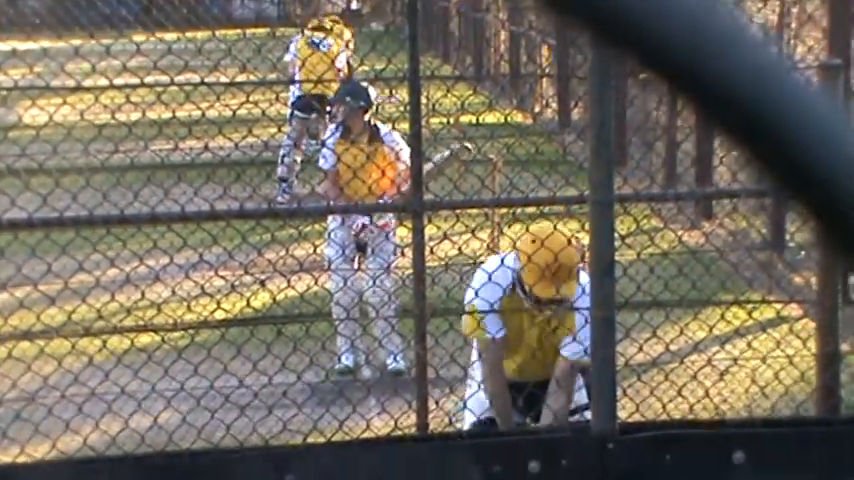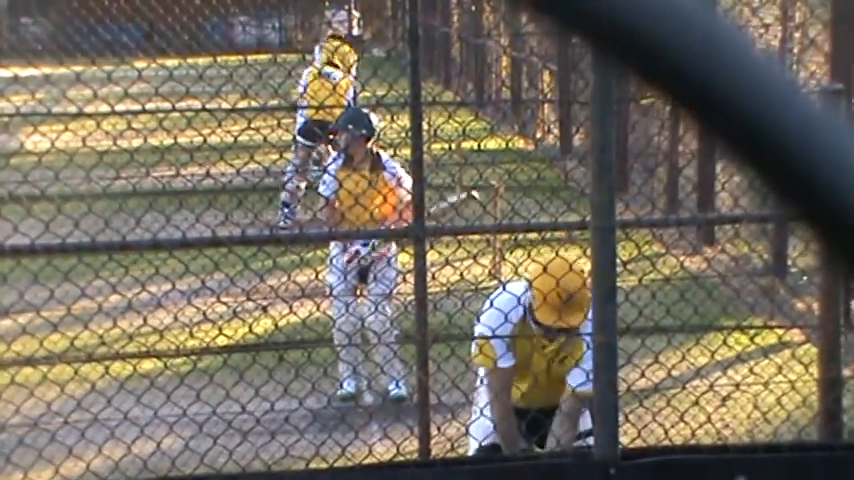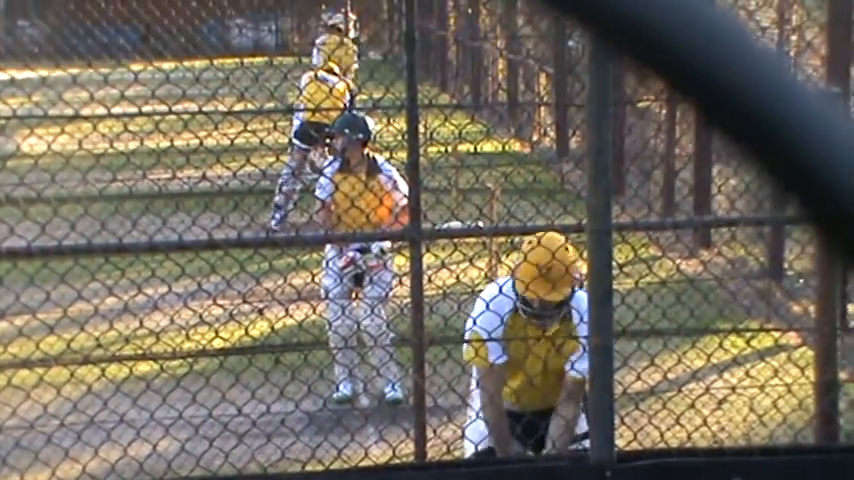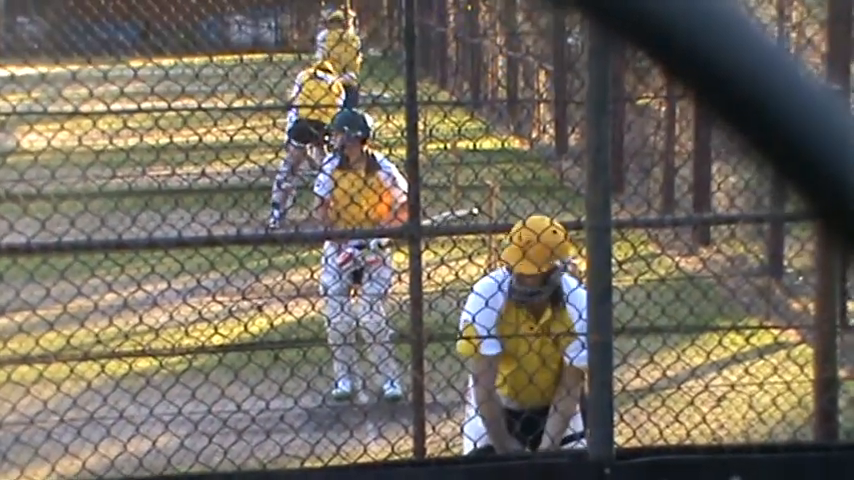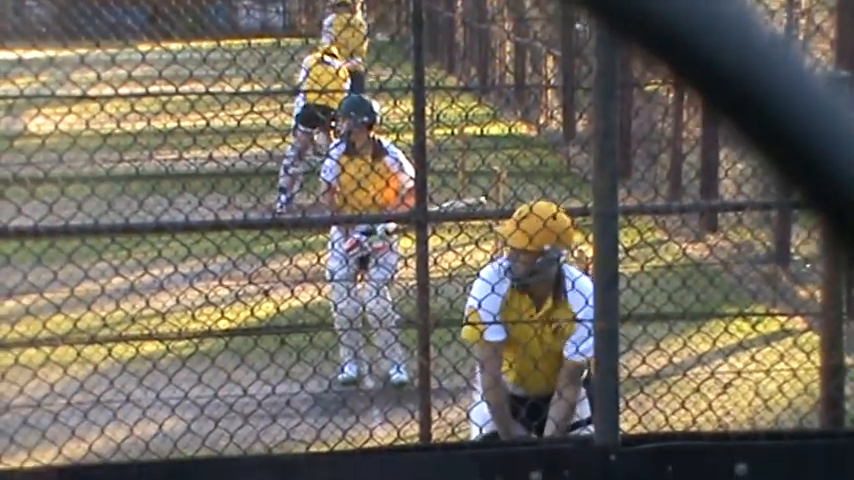
dt=0.2s
person 1, frame 1
left shoulder: (387, 138)
right shoulder: (333, 137)
left elbow: (406, 172)
right elbow: (328, 182)
left wrist: (387, 200)
right wrist: (351, 216)
left hip: (379, 218)
right hip: (343, 217)
left knee: (379, 287)
right knee: (342, 286)
left ankle: (394, 353)
right ankle: (348, 352)
person 1, frame 2
left shoulder: (387, 167)
right shoulder: (335, 166)
left elbow: (407, 204)
right elbow: (327, 209)
left wrist: (388, 232)
right wrist: (349, 245)
left hip: (379, 246)
right hip: (344, 245)
left knee: (378, 315)
right knee: (343, 315)
left ankle: (396, 379)
right ankle: (350, 378)
person 1, frame 3
left shoulder: (383, 171)
right shoulder: (332, 170)
left elbow: (403, 210)
right elbow: (323, 212)
left wrist: (383, 240)
right wrist: (343, 249)
left hip: (375, 250)
right hip: (340, 249)
left knee: (372, 318)
right knee: (338, 318)
left ankle: (392, 381)
right ankle: (345, 380)
person 1, frame 4
left shoulder: (382, 168)
right shoulder: (331, 167)
left elbow: (402, 207)
right elbow: (322, 209)
right wrist: (341, 246)
left hip: (373, 247)
right hip: (339, 245)
left knee: (371, 315)
right knee: (337, 315)
left ankle: (390, 377)
right ankle: (344, 377)
person 1, frame 5
left shoulder: (389, 153)
right shoulder: (337, 153)
left elbow: (409, 192)
right elbow: (328, 194)
left wrist: (389, 222)
right wrist: (348, 231)
left hip: (379, 232)
right hip: (345, 230)
left knee: (377, 300)
right knee: (343, 300)
left ankle: (397, 362)
right ankle: (351, 362)
person 2, frame 1
left shoulder: (584, 297)
right shoulder: (491, 279)
left elbow: (562, 385)
right elbow: (491, 370)
left hip: (555, 379)
right hip: (499, 380)
person 2, frame 2
left shoulder: (590, 327)
right shoulder: (502, 305)
left elbow: (569, 415)
right elbow: (499, 394)
left hip: (562, 405)
right hip: (504, 406)
person 2, frame 3
left shoulder: (583, 312)
right shoulder: (492, 303)
left elbow: (570, 401)
right elbow: (490, 394)
left hip: (556, 410)
right hip: (499, 408)
person 2, frame 4
left shoulder: (578, 305)
right shoulder: (486, 295)
left elbow: (569, 390)
right elbow: (484, 387)
right wrist: (505, 455)
left hip: (554, 407)
right hip: (498, 405)
person 2, frame 5
left shoulder: (581, 298)
right shoulder: (491, 282)
left elbow: (568, 385)
right elbow: (491, 377)
left hip: (562, 391)
right hip: (504, 394)
person 3, frame 1
left shoulder: (299, 40)
right shoulder: (339, 46)
left elbow: (292, 70)
right elbow: (344, 76)
left hip: (304, 96)
right hip: (329, 99)
left knee: (293, 142)
left ankle: (284, 189)
person 3, frame 2
left shoulder: (310, 72)
right shoulder: (347, 79)
left elbow: (301, 99)
right elbow: (349, 108)
left hip: (310, 124)
right hip: (334, 126)
left knee: (298, 169)
left ankle: (287, 213)
person 3, frame 3
left shoulder: (308, 77)
right shoulder: (342, 85)
left elbow: (299, 104)
right elbow: (344, 112)
left hip: (306, 123)
right hip: (330, 127)
left knee: (293, 170)
left ankle: (278, 216)
person 3, frame 4
left shoulder: (303, 76)
right shoulder: (337, 84)
left elbow: (294, 100)
right elbow: (339, 110)
left hip: (301, 120)
right hip: (326, 124)
left knee: (289, 168)
left ankle: (276, 215)
person 3, frame 5
left shoulder: (309, 60)
right shoulder: (342, 70)
left elbow: (301, 85)
left hip: (309, 106)
right hip: (334, 110)
left knee: (296, 153)
left ankle: (283, 200)
